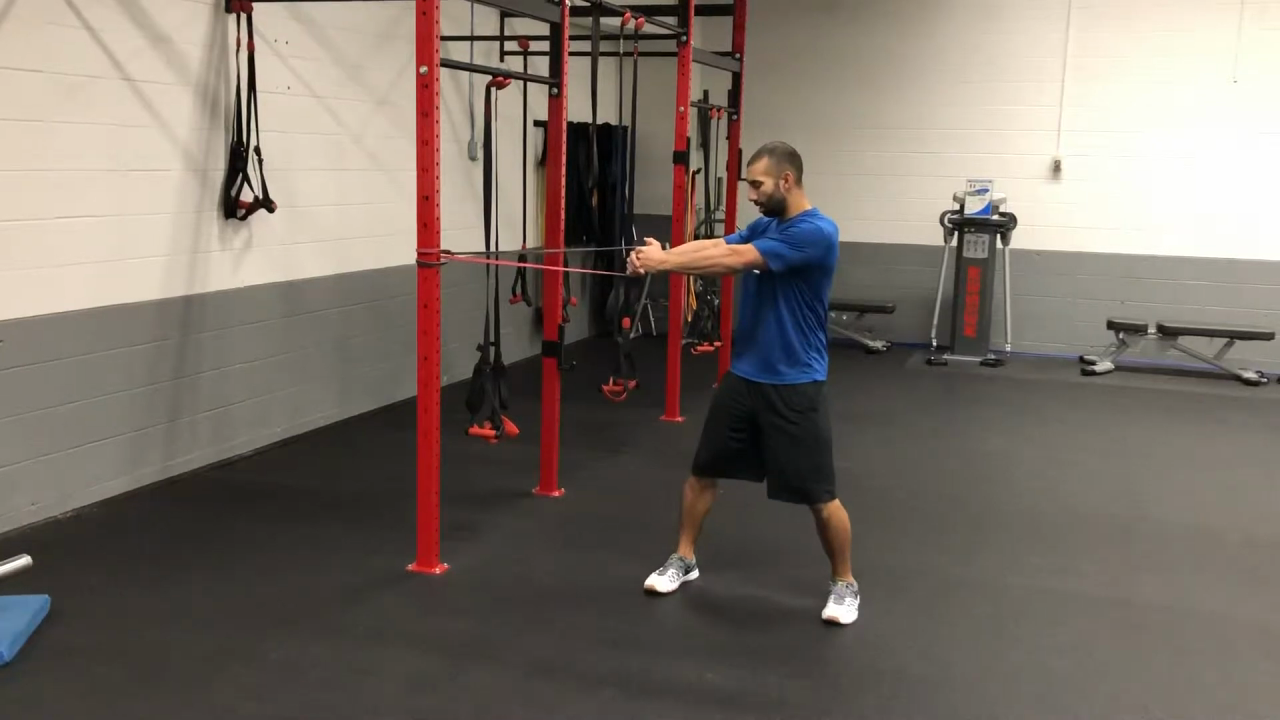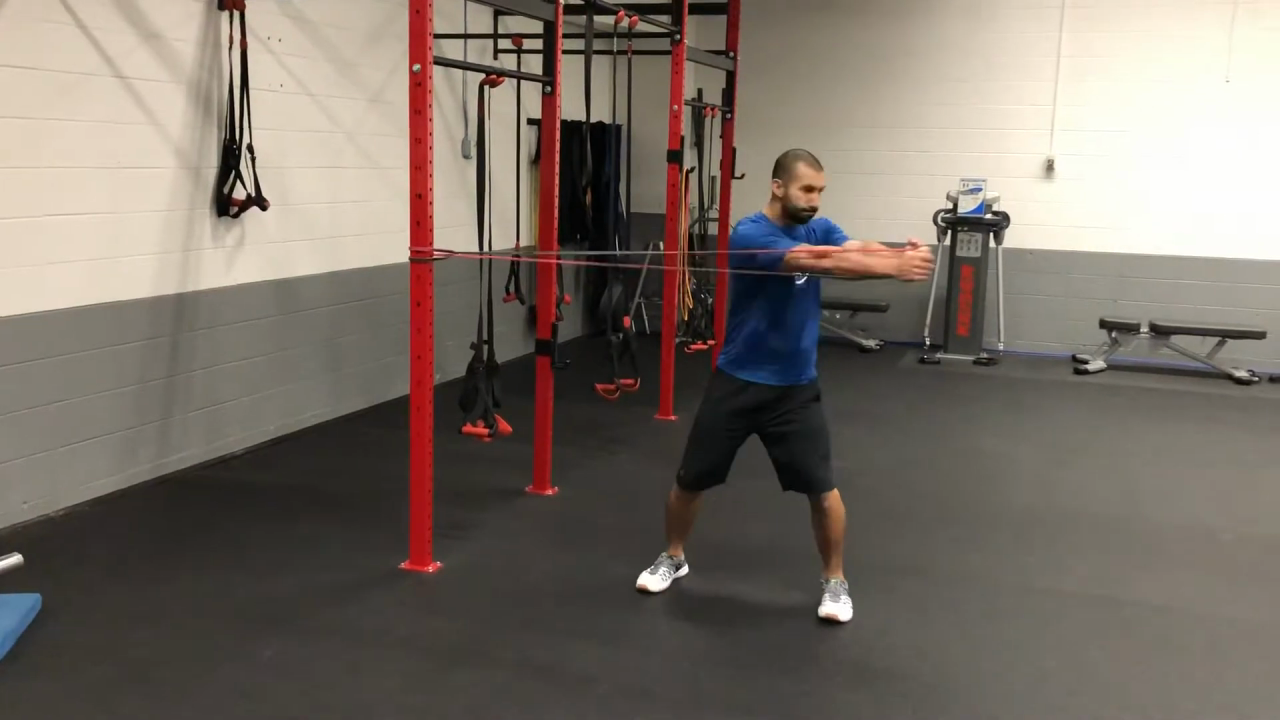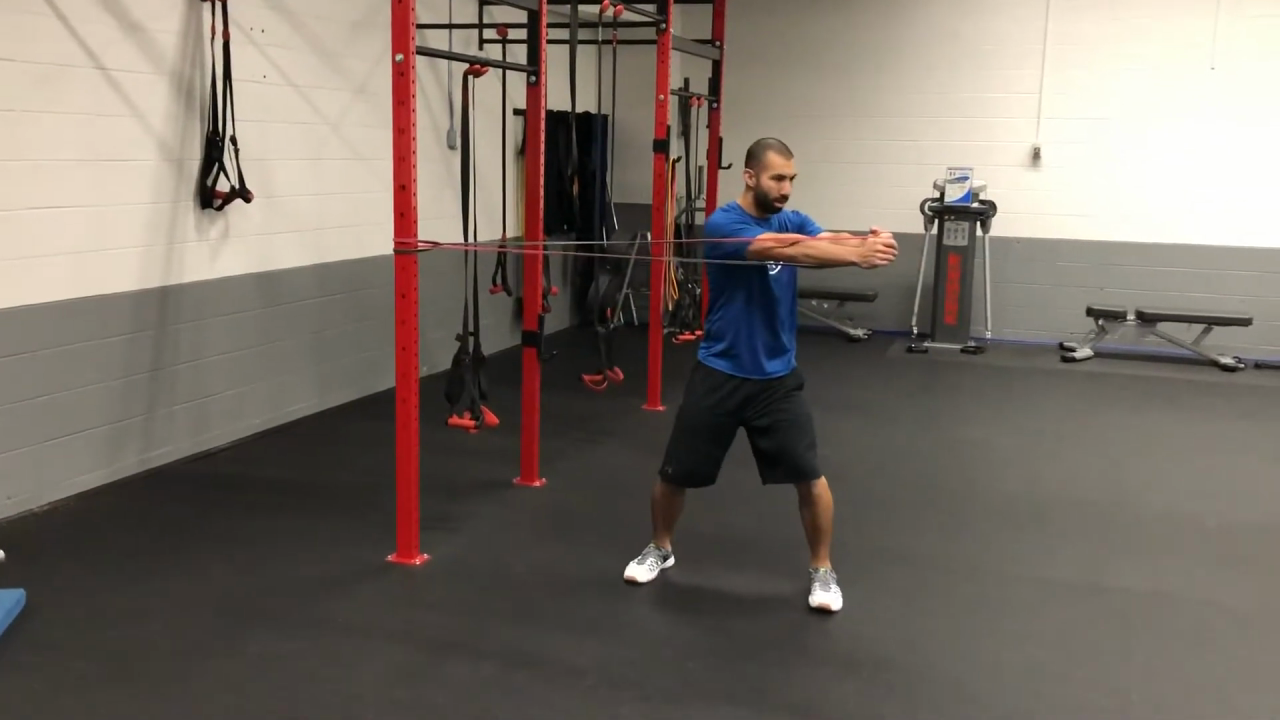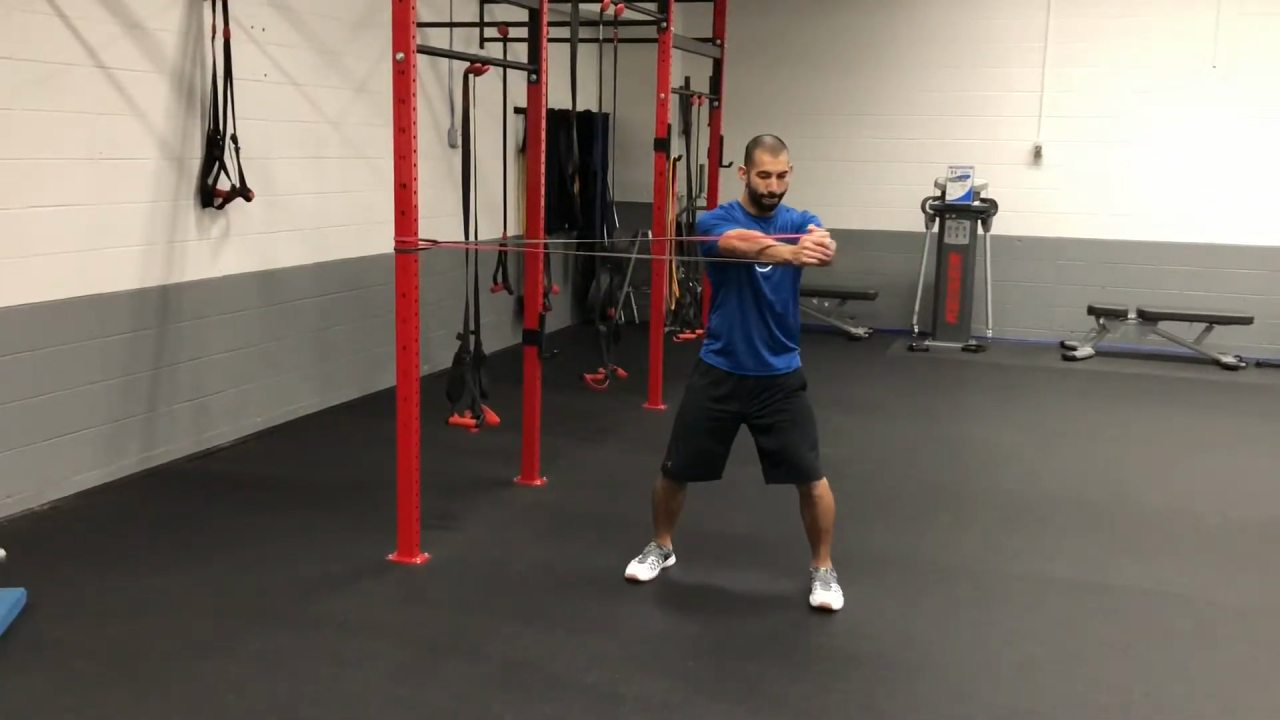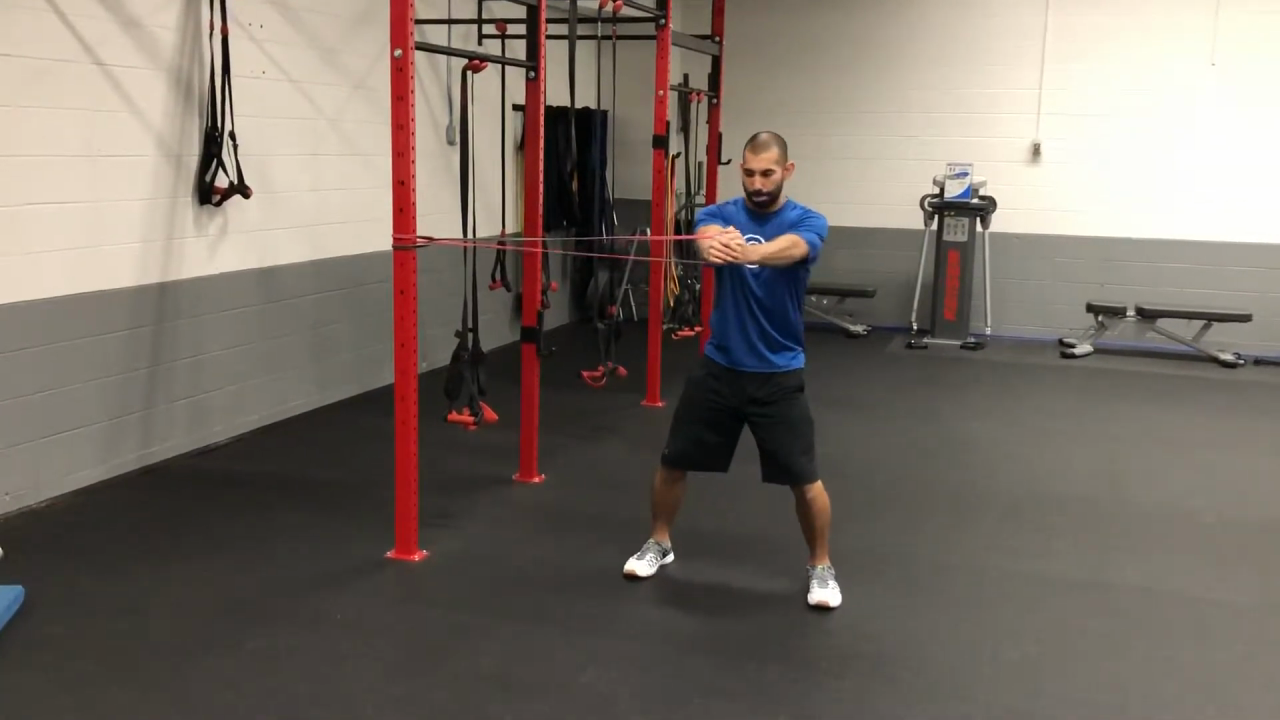
dt=1s
person 1, frame 1
left shoulder: (816, 232)
right shoulder: (764, 226)
left elbow: (735, 260)
right elbow: (714, 246)
left wrist: (663, 263)
right wrist: (660, 254)
left hip: (795, 385)
right hip: (742, 375)
left knee: (819, 496)
right knee: (703, 472)
left ankle: (844, 583)
right ankle: (683, 559)
person 1, frame 2
left shoulder: (818, 228)
right shoulder: (750, 236)
left elbow: (858, 250)
right elbow: (821, 263)
left wrist: (904, 254)
right wrist: (895, 268)
left hip: (796, 387)
right hip: (738, 382)
left knee: (822, 488)
right knee: (691, 479)
left ankle: (834, 580)
right ankle: (673, 557)
person 1, frame 3
left shoulder: (794, 220)
right shoulder: (723, 225)
left elbow: (826, 241)
right elbow: (785, 251)
left wrist: (865, 243)
right wrist: (855, 255)
left hip: (778, 377)
right hip: (720, 374)
left knee: (810, 477)
right knee: (675, 474)
left ankle: (822, 569)
right ankle: (659, 548)
person 1, frame 4
left shoulder: (800, 221)
right shoulder: (716, 222)
left elbow: (822, 247)
right elbow: (747, 244)
left wrist: (819, 245)
right wrist: (790, 251)
left hip: (780, 375)
right hip: (719, 371)
left knee: (811, 478)
right knee: (675, 471)
left ankle: (822, 568)
right ankle: (660, 547)
person 1, frame 5
left shoulder: (808, 222)
right shoulder: (720, 213)
left elbow: (788, 250)
right elbow: (707, 236)
left wrist: (744, 253)
right wrist: (713, 245)
left hip: (779, 373)
right hip: (719, 366)
left knee: (804, 479)
right knee: (673, 461)
left ankle: (820, 566)
right ankle: (659, 543)
